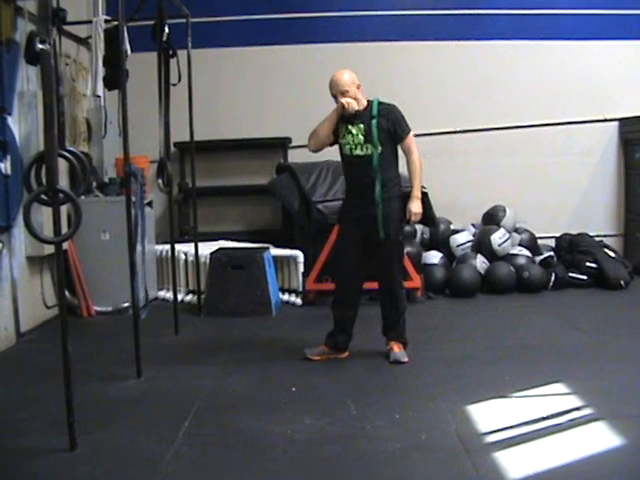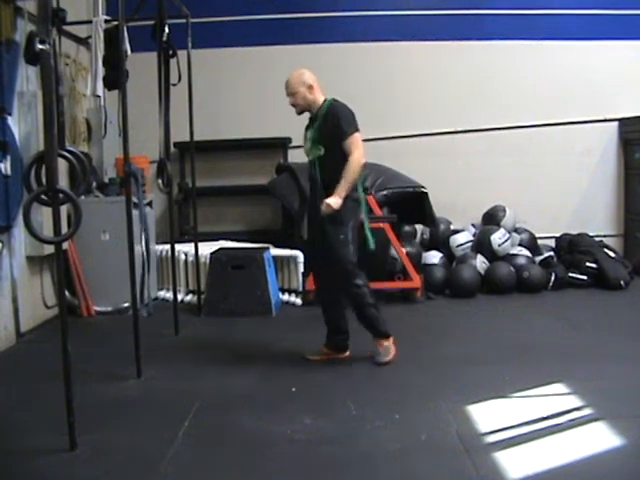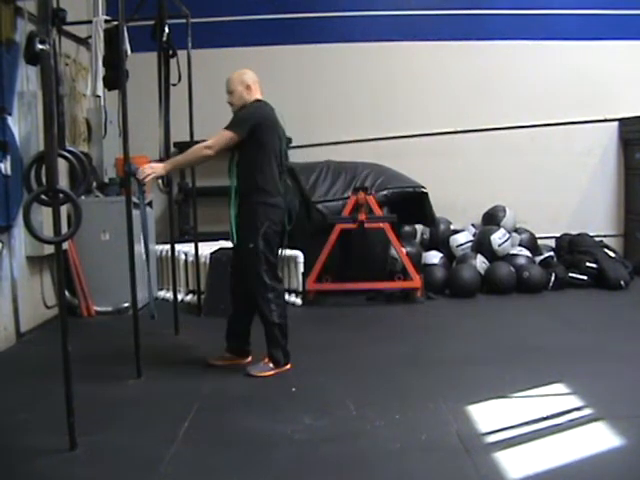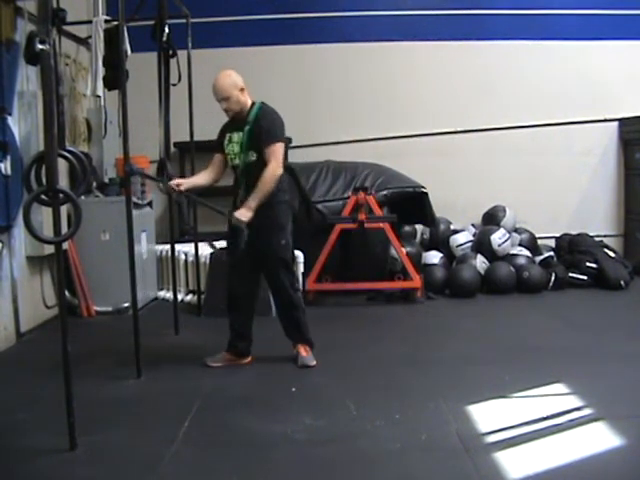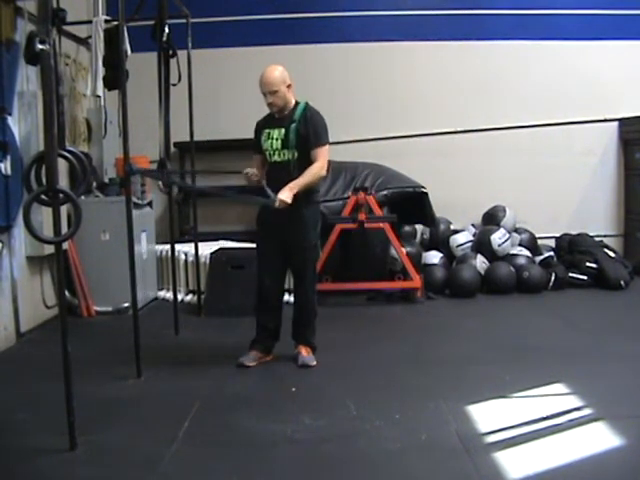
dt=1s
person 1, frame 1
left shoulder: (387, 113)
right shoulder: (340, 122)
left elbow: (412, 153)
right elbow: (314, 145)
left wrist: (415, 197)
right wrist: (337, 111)
left hip: (387, 207)
right hip: (353, 209)
left knee: (391, 276)
right knee: (346, 277)
left ankle: (396, 340)
right ankle: (338, 343)
person 1, frame 2
left shoulder: (337, 113)
right shoulder: (312, 124)
left elbow: (357, 156)
left wrist: (339, 196)
right wrist: (310, 213)
left hip: (340, 208)
right hip: (319, 209)
left knee: (346, 273)
right knee: (324, 279)
left ankle: (382, 336)
right ankle: (336, 343)
person 1, frame 3
left shoulder: (254, 114)
right shoulder: (265, 118)
left elbow: (210, 148)
left wrist: (165, 166)
left hip: (262, 211)
right hip: (259, 209)
left knee: (264, 282)
right knee: (241, 281)
left ankle: (278, 357)
right ankle: (237, 349)
person 1, frame 4
left shoulder: (267, 118)
right shoulder: (227, 130)
left elbow: (275, 168)
right elbow: (214, 171)
left wrist: (249, 207)
right wrist: (187, 182)
left hip: (272, 212)
right hip: (242, 214)
left knee: (283, 281)
right knee: (239, 285)
left ankle: (302, 343)
right ankle: (238, 349)
person 1, frame 5
left shoulder: (310, 118)
right shoulder: (263, 125)
left elbow: (320, 167)
left wrist: (291, 189)
right wrist: (254, 176)
left hip: (302, 212)
right hip: (270, 213)
left knee: (304, 281)
right knee: (267, 282)
left ankle: (305, 344)
right ankle: (263, 345)
